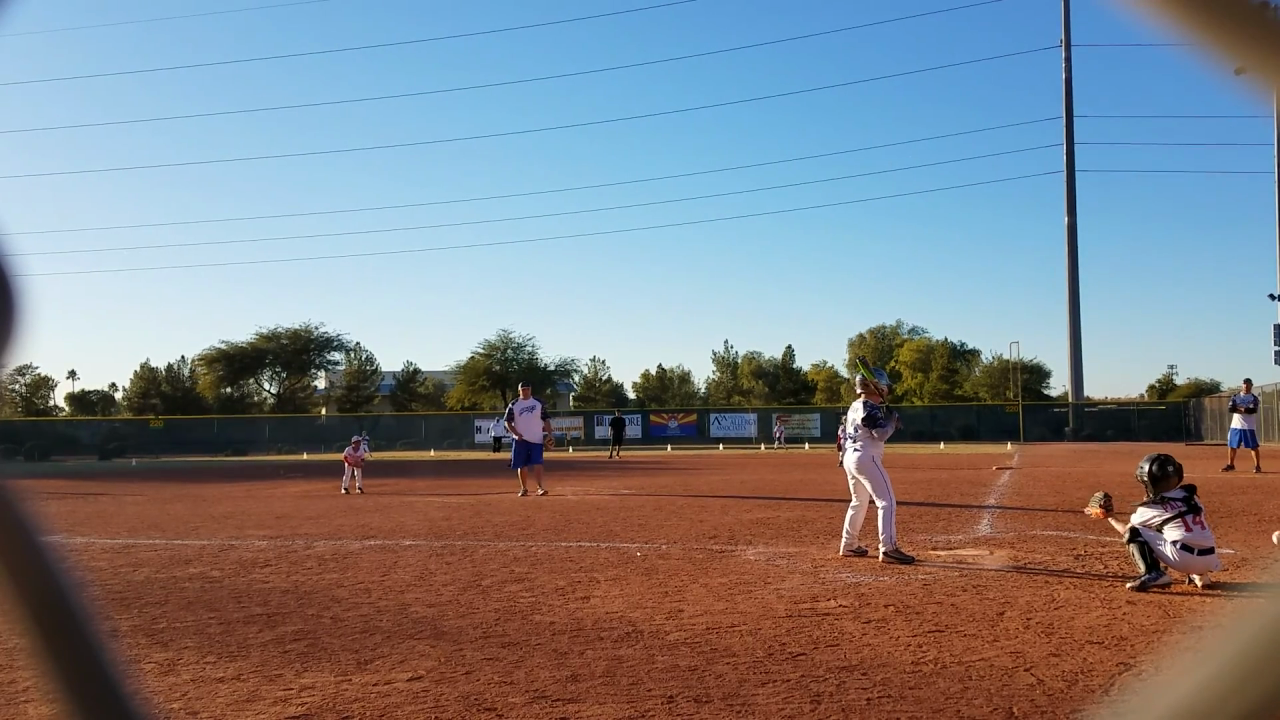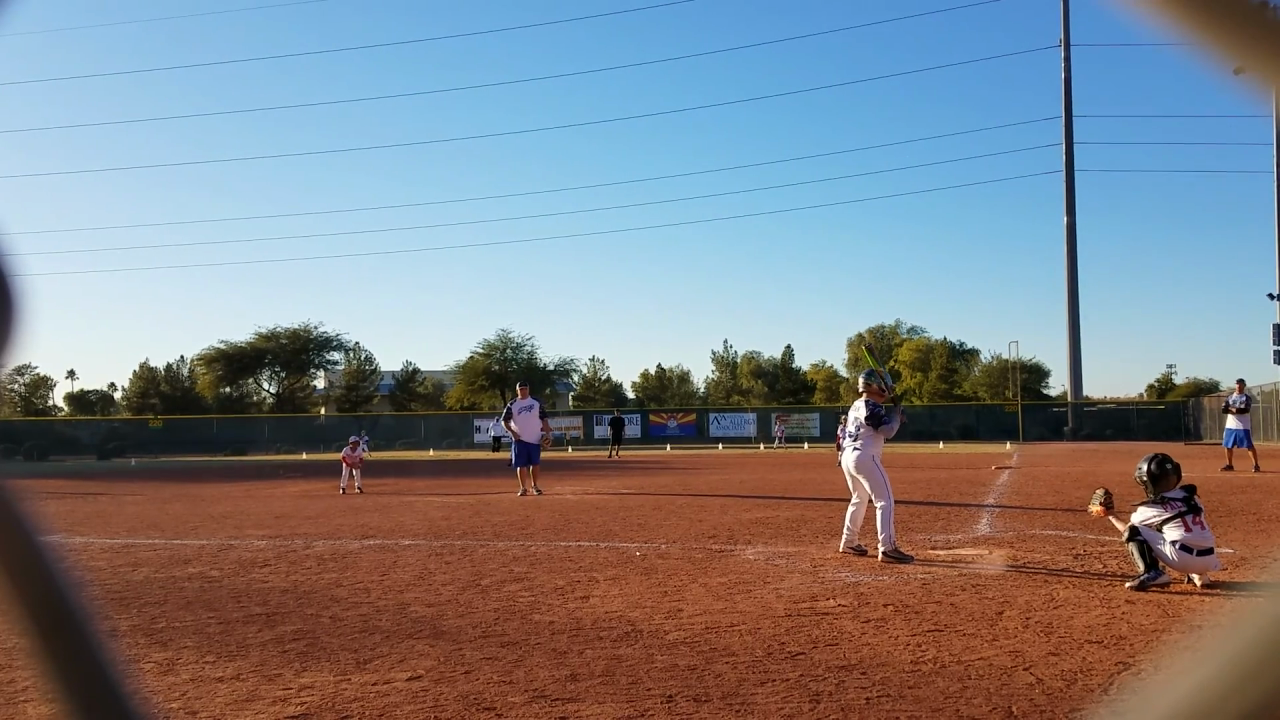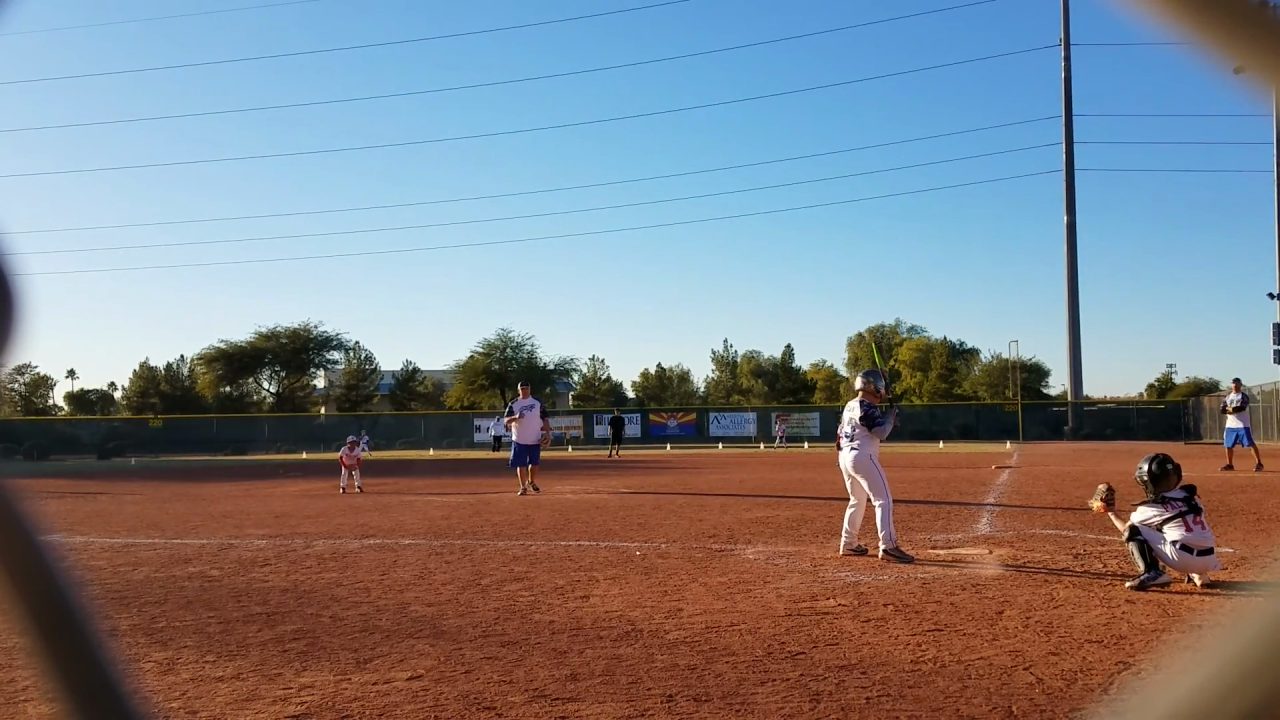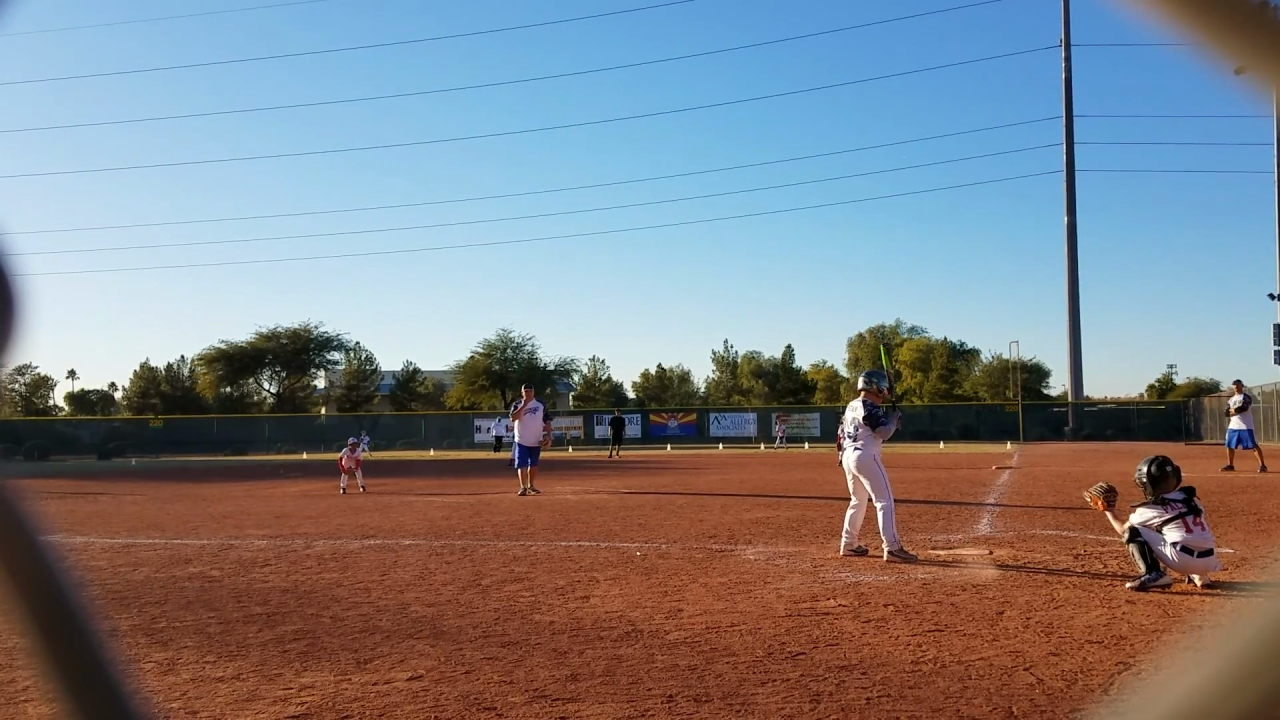
dt=0.2s
person 1, frame 1
left shoulder: (854, 407)
right shoulder: (871, 408)
right elbow: (881, 435)
left wrist: (887, 422)
right wrist: (892, 422)
left hip: (850, 457)
right hip: (866, 459)
left knee: (859, 502)
right knee: (886, 502)
left ankle: (849, 545)
right ankle: (888, 549)
person 1, frame 2
left shoulder: (856, 406)
right shoulder: (873, 407)
right elbow: (888, 432)
left wrist: (891, 418)
right wrist: (896, 415)
left hip: (849, 456)
right hip: (865, 458)
left knee: (859, 499)
right knee: (885, 502)
left ankle: (849, 541)
right ankle: (887, 549)
person 1, frame 3
left shoulder: (850, 406)
right shoulder: (868, 408)
right elbow: (881, 433)
left wrist: (885, 418)
right wrist: (891, 417)
left hip: (846, 456)
right hip: (863, 457)
left knee: (857, 501)
right knee: (883, 500)
left ankle: (848, 543)
right ankle: (888, 546)
person 1, frame 4
left shoulder: (851, 406)
right shoulder: (870, 408)
right elbow: (884, 433)
left wrist: (887, 420)
right wrist: (893, 419)
left hip: (849, 456)
right hip: (866, 457)
left knee: (858, 501)
right knee: (884, 502)
left ankle: (849, 544)
right ankle: (892, 548)
